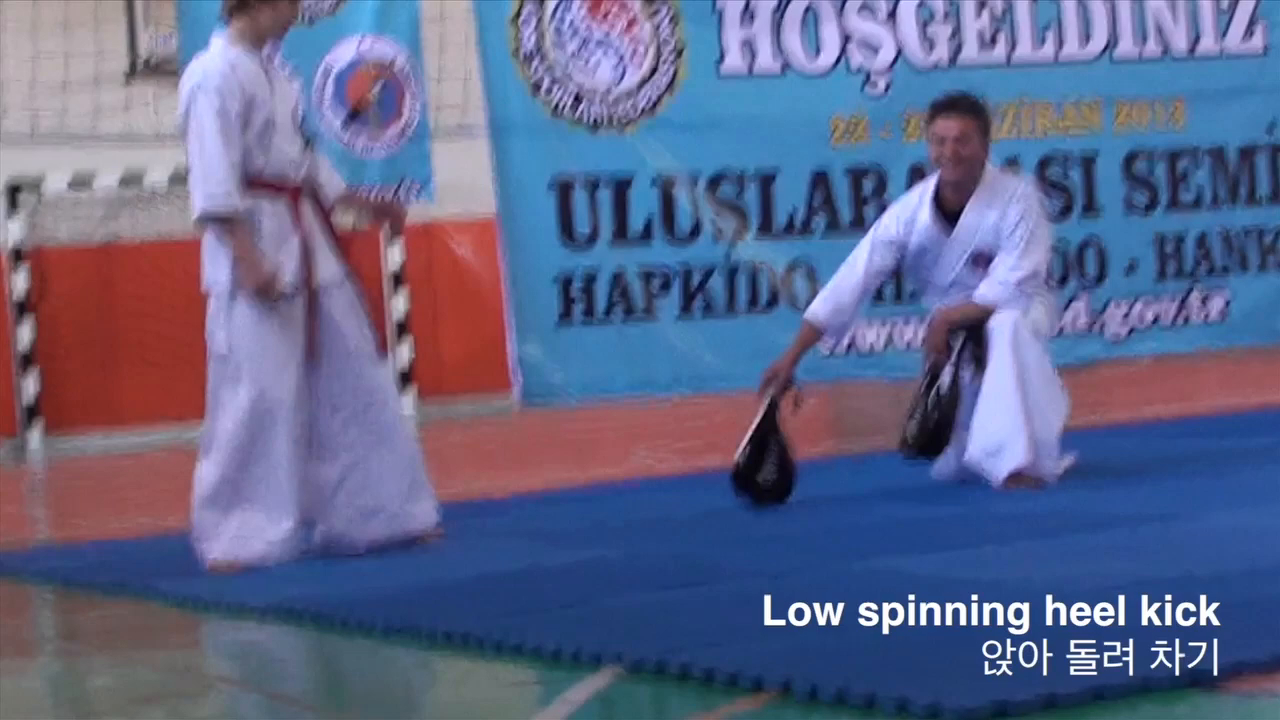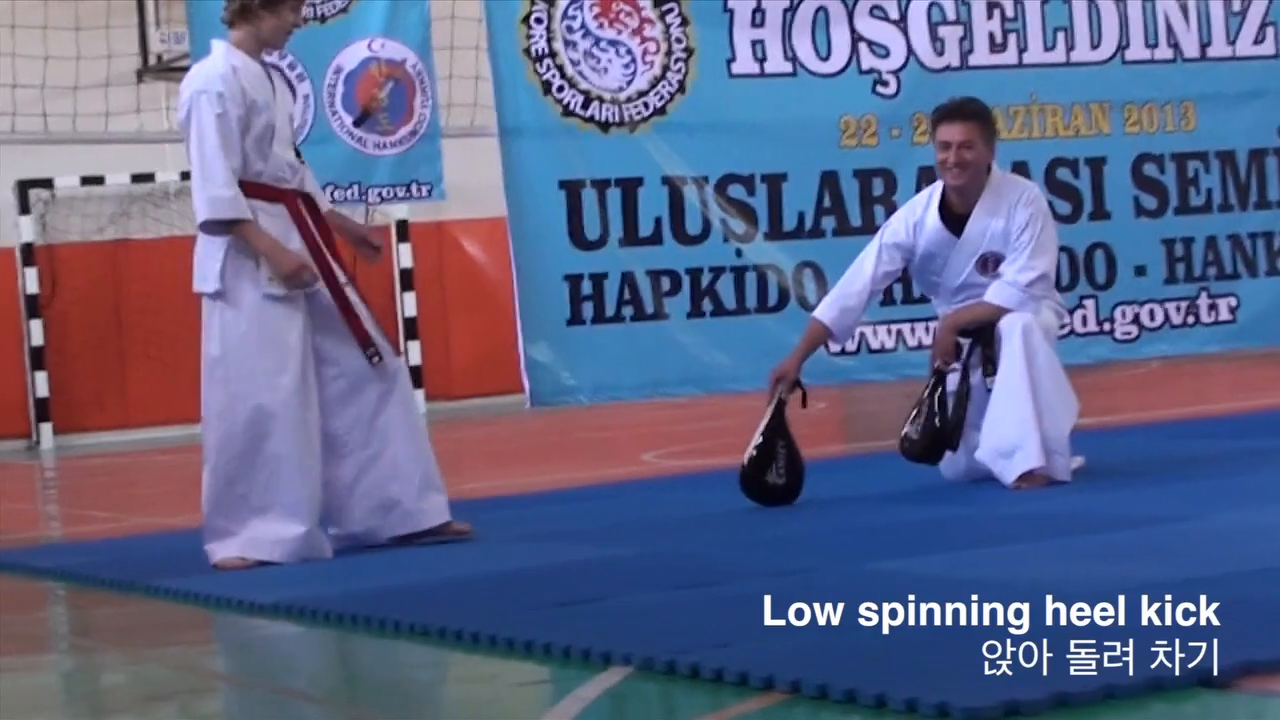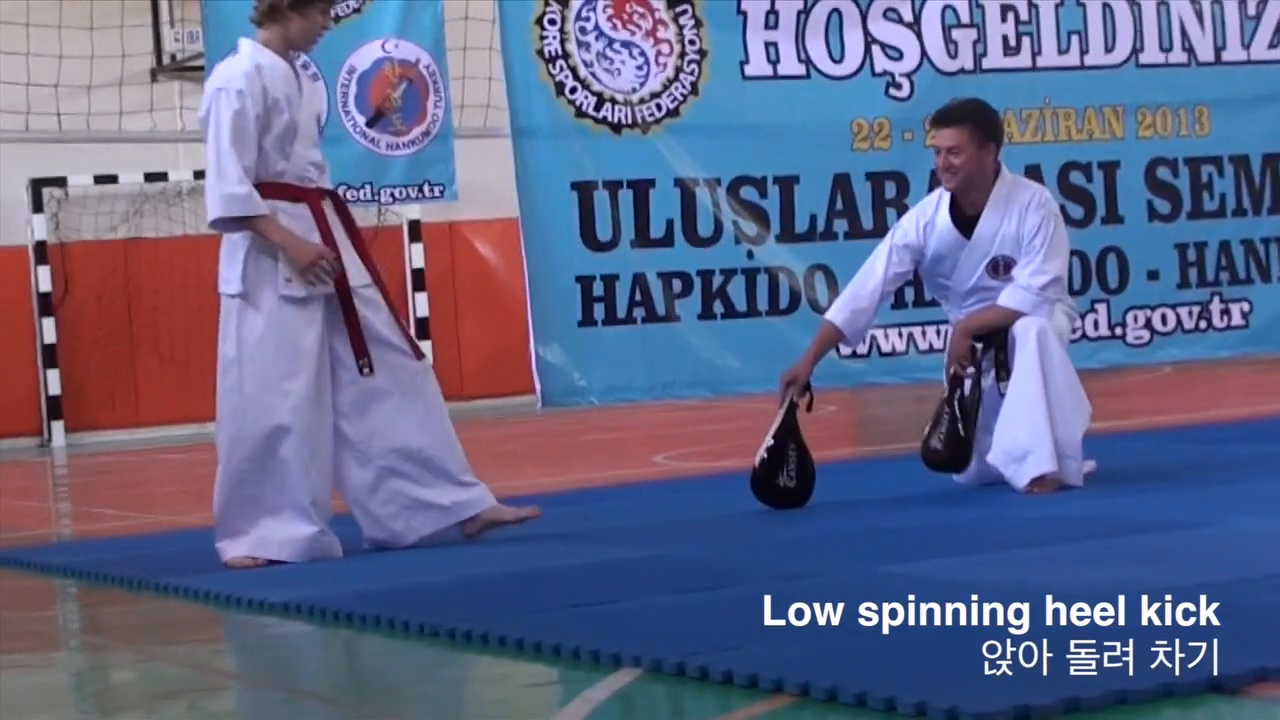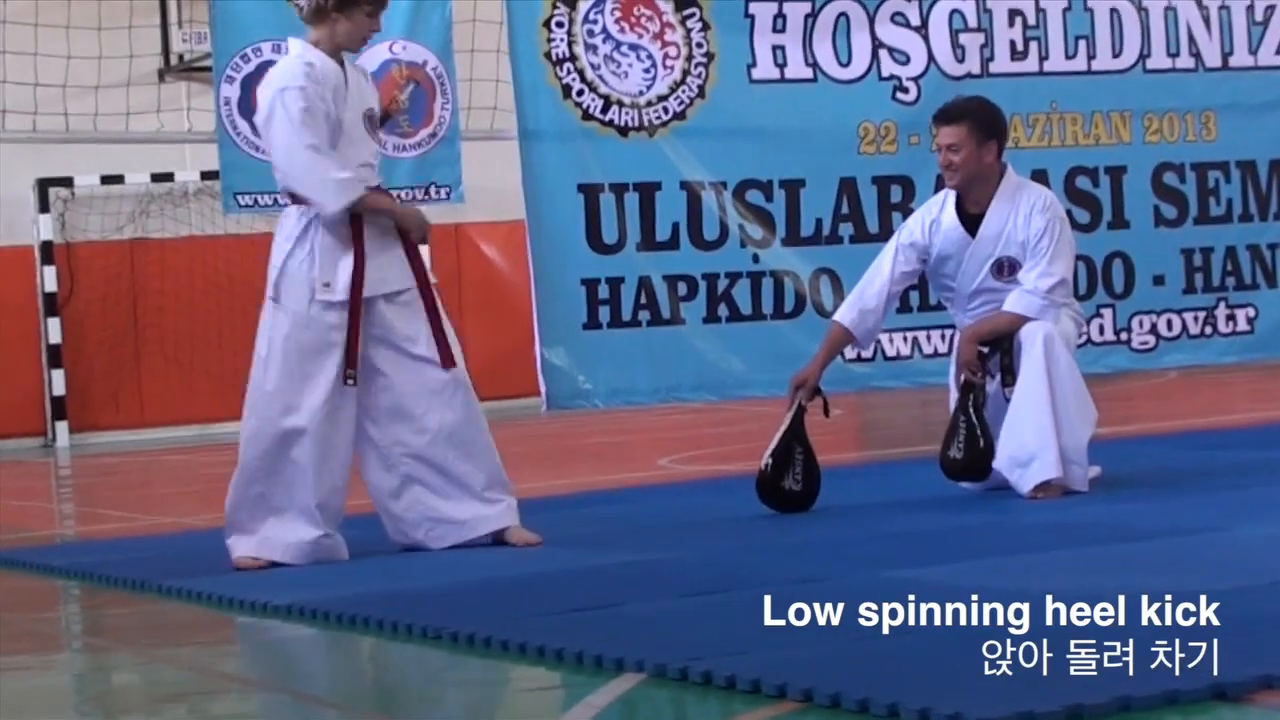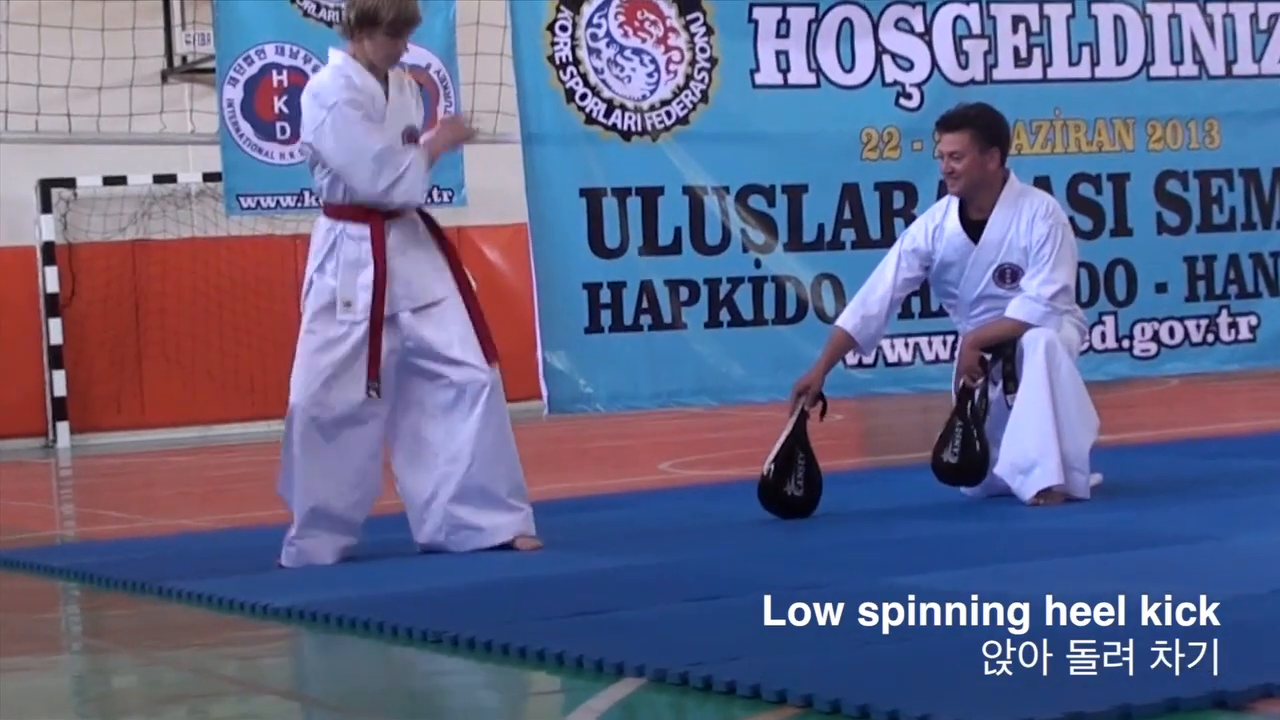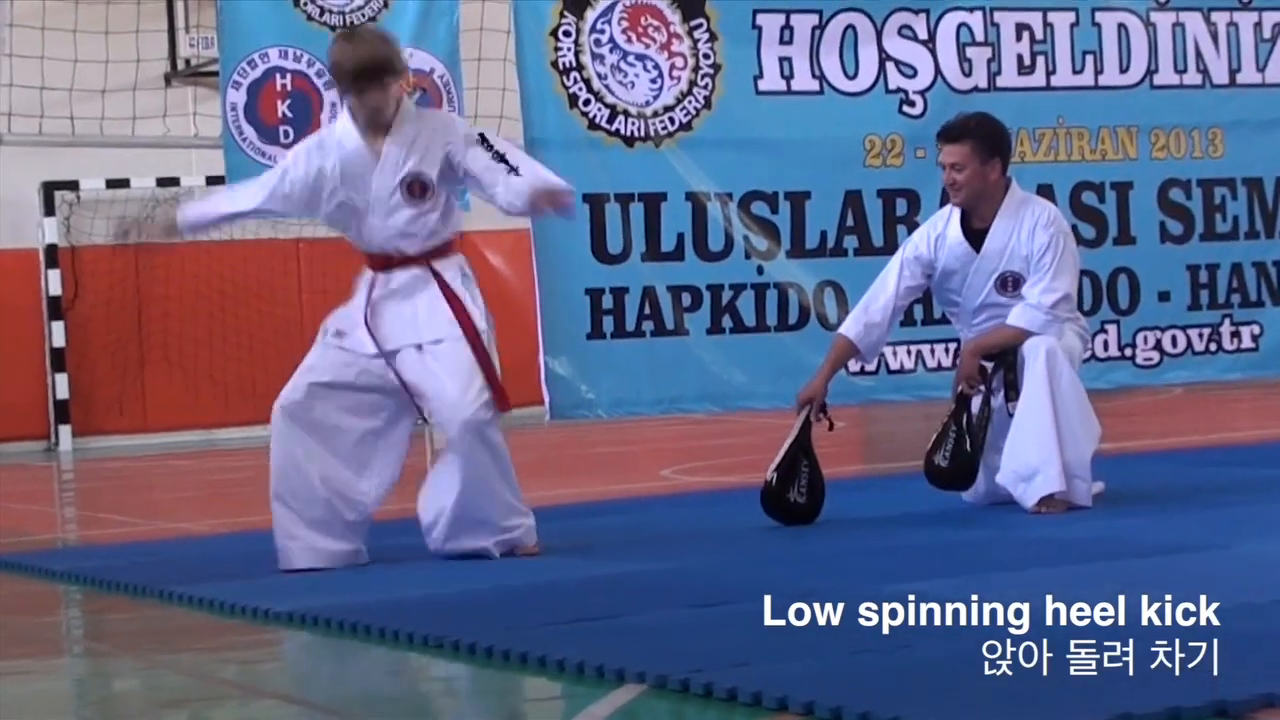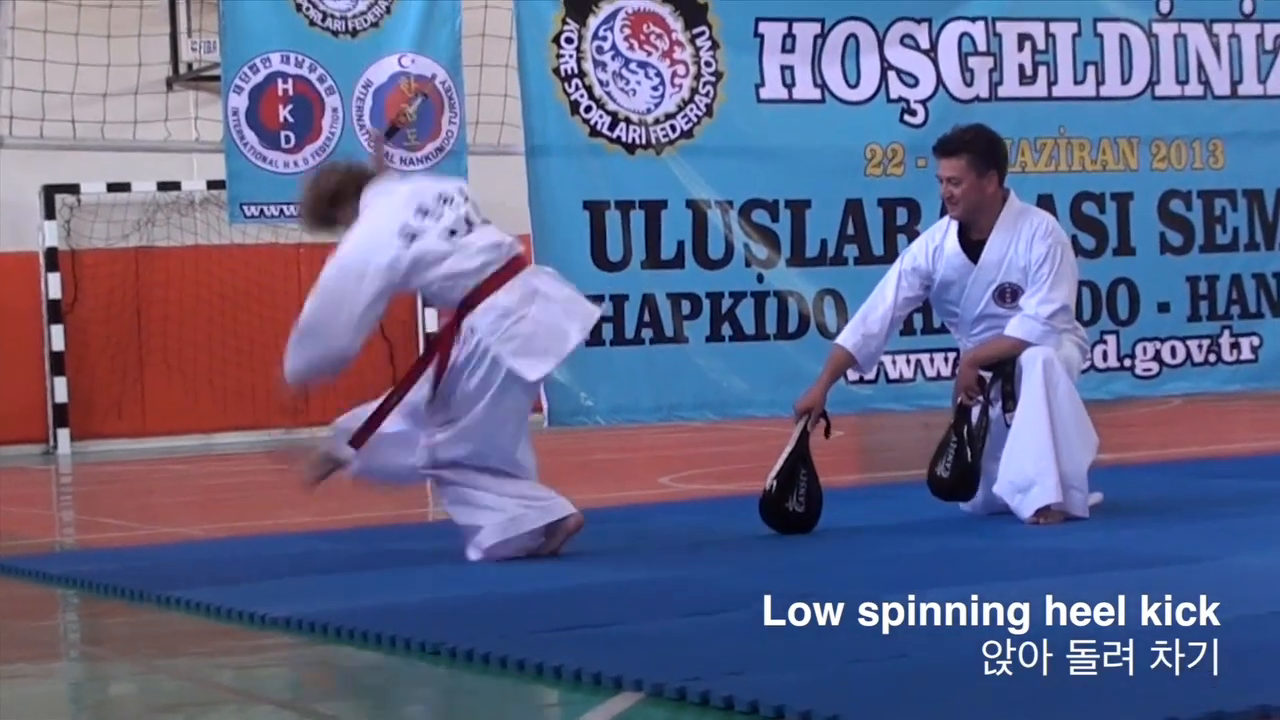
dt=0.2s
person 1, frame 1
left shoulder: (272, 73)
right shoulder: (214, 72)
right elbow: (214, 176)
left wrist: (360, 203)
right wrist: (246, 255)
left hip: (302, 242)
right hip: (251, 245)
left knee: (350, 380)
right knee: (259, 389)
left ankle: (379, 513)
right ankle: (240, 534)
person 1, frame 2
left shoulder: (271, 79)
right shoulder: (215, 79)
right elbow: (215, 183)
left wrist: (337, 222)
right wrist: (268, 247)
left hip: (299, 242)
right hip: (248, 254)
left knee: (366, 370)
right knee: (257, 395)
left ankle: (408, 511)
right ankle: (254, 531)
person 1, frame 3
left shoulder: (295, 77)
right shoulder: (237, 79)
right elbow: (227, 183)
right wrist: (286, 240)
left hip: (324, 245)
right hip: (270, 256)
left knee: (389, 373)
right knee: (270, 396)
left ankle: (454, 505)
right ankle: (260, 531)
person 1, frame 4
left shoulder: (356, 76)
right shoulder: (291, 81)
right elbow: (317, 176)
right wrist: (384, 210)
left hip: (379, 247)
right hip: (318, 253)
left knee: (429, 378)
right knee: (295, 399)
left ankle: (478, 517)
right ankle: (275, 537)
person 1, frame 5
left shoulder: (403, 88)
right shoulder: (328, 93)
right elbow: (379, 172)
right wrist: (432, 141)
left hip: (410, 249)
right hip: (346, 257)
left knee: (468, 379)
right knee: (322, 401)
left ankle: (494, 521)
right ankle: (321, 536)
person 1, frame 6
left shoulder: (437, 129)
right shoulder: (324, 152)
left elbow: (504, 173)
right elbow: (262, 192)
left wrist: (544, 193)
right wrist: (185, 218)
left hip: (437, 293)
right hip: (379, 297)
left knee: (466, 415)
right knee: (305, 412)
left ankle: (504, 528)
right ankle: (318, 542)
person 1, frame 7
left shoulder: (362, 239)
right shoulder: (417, 188)
left elbow: (327, 334)
left wrist: (303, 374)
left hip: (502, 325)
right hip: (529, 299)
left knee: (455, 450)
person 2, frame 1
left shoulder: (1017, 196)
right shoulder: (910, 211)
left elbow: (1014, 286)
right elbow: (849, 285)
left wrist: (944, 320)
right wrist: (791, 358)
left hip: (1015, 317)
right hip: (952, 335)
left knee: (1007, 325)
right knee: (950, 466)
left ankle: (1026, 458)
person 2, frame 2
left shoulder: (1023, 200)
right shoulder: (916, 216)
left elbow: (1023, 289)
right elbow: (854, 288)
left wrist: (951, 322)
right wrist: (797, 358)
left hip: (1022, 319)
right hip: (960, 339)
left knee: (1017, 328)
right knee: (959, 466)
left ankle: (1035, 458)
person 2, frame 3
left shoulder: (1032, 203)
right shoulder: (925, 218)
left elbow: (1037, 293)
right elbow: (865, 291)
left wrist: (966, 327)
right wrist: (809, 360)
left hip: (1034, 320)
right hip: (971, 340)
left knee: (1032, 333)
right knee: (972, 470)
left ankle: (1047, 462)
person 2, frame 4
left shoulder: (1037, 206)
right shoulder: (931, 218)
left elbow: (1043, 296)
right elbow: (873, 292)
left wrist: (973, 334)
right wrist: (819, 363)
left hip: (1040, 324)
right hip: (977, 343)
left knee: (1038, 338)
left ankle: (1052, 468)
person 2, frame 5
left shoulder: (1039, 213)
right shoulder: (934, 225)
left elbow: (1045, 303)
right elbow: (876, 298)
left wrist: (974, 340)
right wrist: (821, 368)
left hip: (1044, 332)
right hip: (980, 350)
left knee: (1041, 345)
right knee: (979, 481)
left ankle: (1054, 475)
person 2, frame 6
left shoulder: (1041, 220)
right shoulder: (936, 233)
left elbow: (1046, 311)
right elbow: (878, 306)
left wrist: (974, 347)
right wrist: (824, 376)
left hip: (1047, 340)
right hip: (982, 361)
left knee: (1041, 352)
right knee: (982, 490)
left ankle: (1056, 483)
right ankle: (1046, 465)
person 2, frame 7
left shoulder: (1039, 232)
right shoulder: (934, 245)
left elbow: (1044, 322)
right elbow: (875, 316)
left wrist: (971, 359)
right wrist: (822, 385)
left hip: (1046, 351)
right hip: (982, 371)
left knee: (1038, 362)
right knee: (980, 500)
left ankle: (1053, 493)
